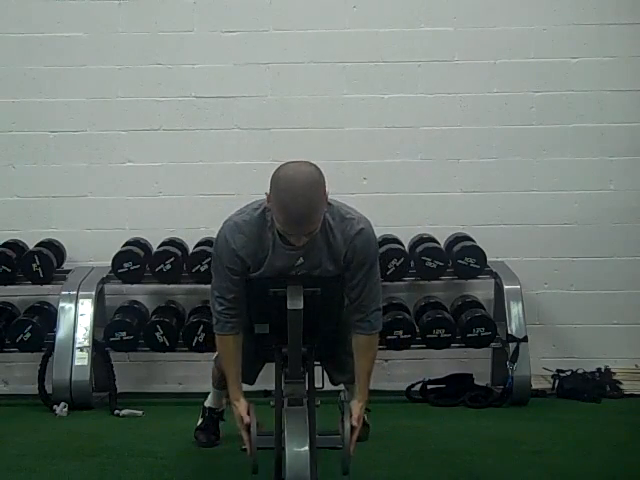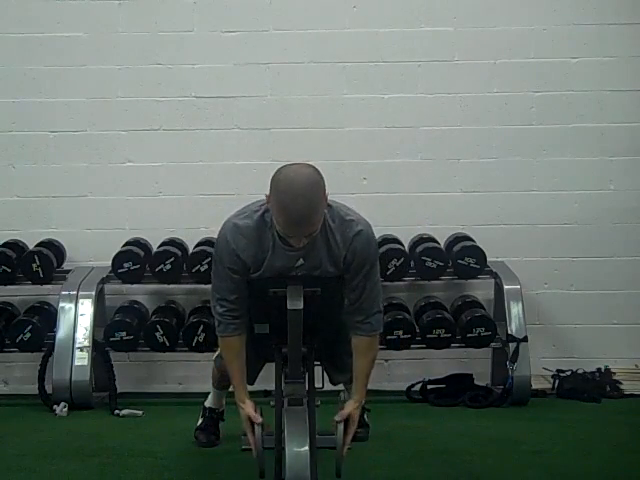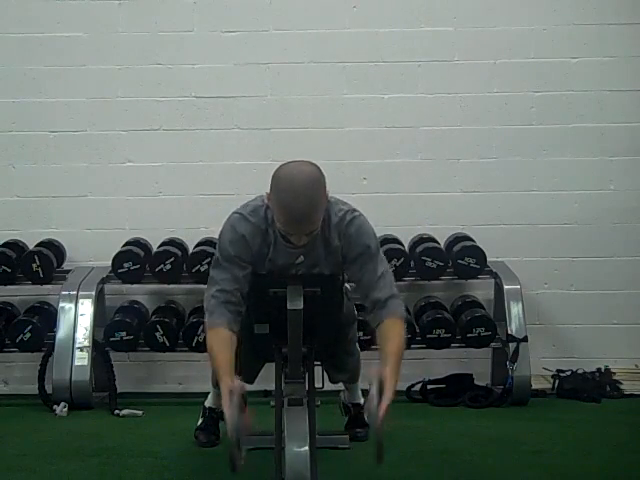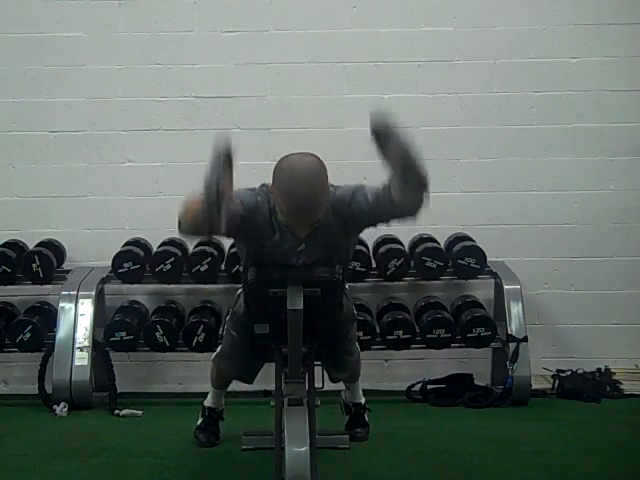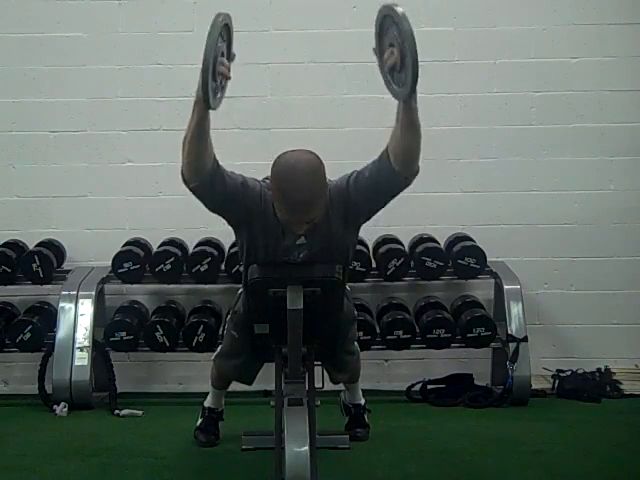
dt=0.3s
person 1, frame 1
left shoulder: (355, 232)
right shoulder: (236, 234)
left elbow: (366, 317)
right elbow: (226, 316)
left wrist: (361, 398)
right wrist: (236, 396)
left knee: (347, 362)
right knee: (230, 360)
left ankle: (348, 397)
right ankle: (213, 405)
person 1, frame 2
left shoulder: (355, 234)
right shoulder: (237, 233)
left elbow: (366, 317)
right elbow: (229, 317)
left wrist: (358, 399)
right wrist: (242, 397)
left knee: (346, 361)
right knee: (229, 362)
left ankle: (347, 398)
right ankle: (213, 406)
person 1, frame 3
left shoulder: (351, 226)
right shoulder: (242, 226)
left elbow: (384, 300)
right elbow: (222, 305)
left wrist: (389, 373)
right wrist: (227, 383)
left knee: (345, 363)
right knee: (230, 360)
left ankle: (353, 401)
right ankle: (214, 405)
person 1, frame 4
left shoulder: (345, 207)
right shoulder: (250, 208)
left elbow: (405, 203)
right elbow: (189, 224)
left wrist: (405, 173)
right wrist: (212, 202)
left knee: (346, 364)
right knee: (229, 363)
left ankle: (355, 400)
right ankle: (213, 405)
person 1, frame 5
left shoulder: (346, 200)
right shoulder: (249, 202)
left elbow: (403, 169)
right elbow: (196, 177)
left wrist: (406, 98)
right wrist: (202, 103)
left knee: (346, 366)
right knee: (228, 365)
left ankle: (354, 401)
right ankle: (213, 406)
